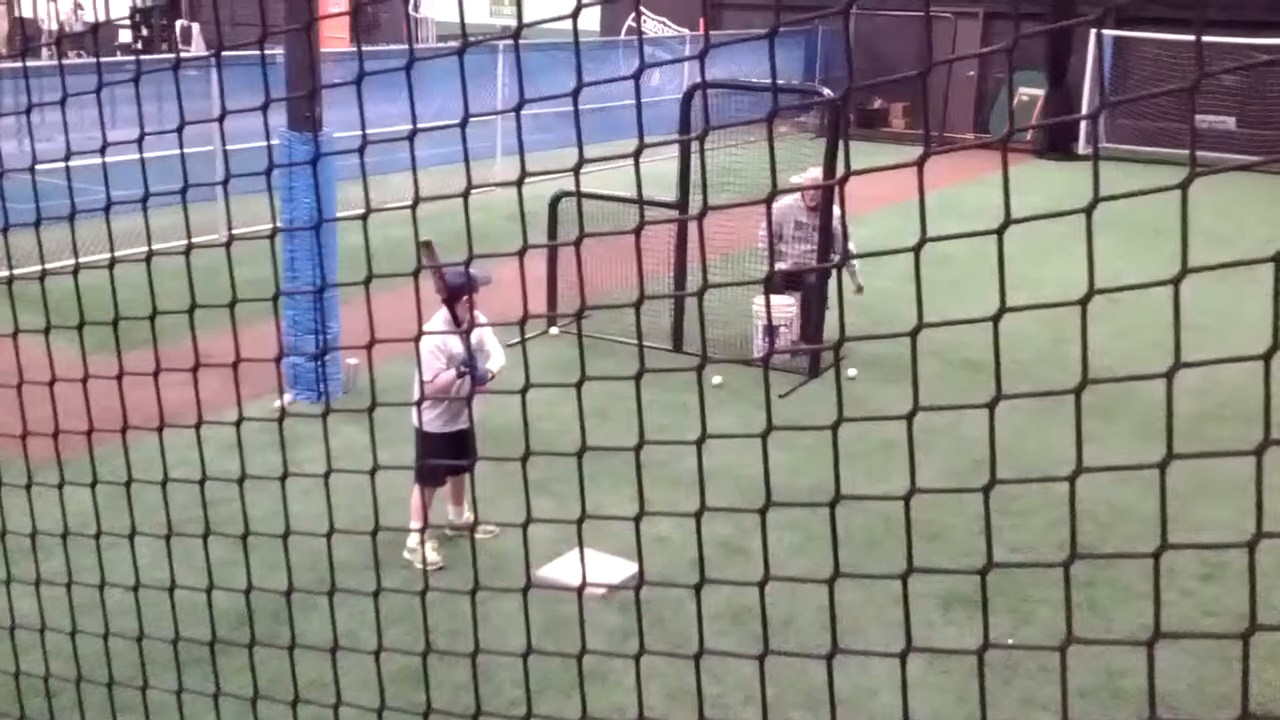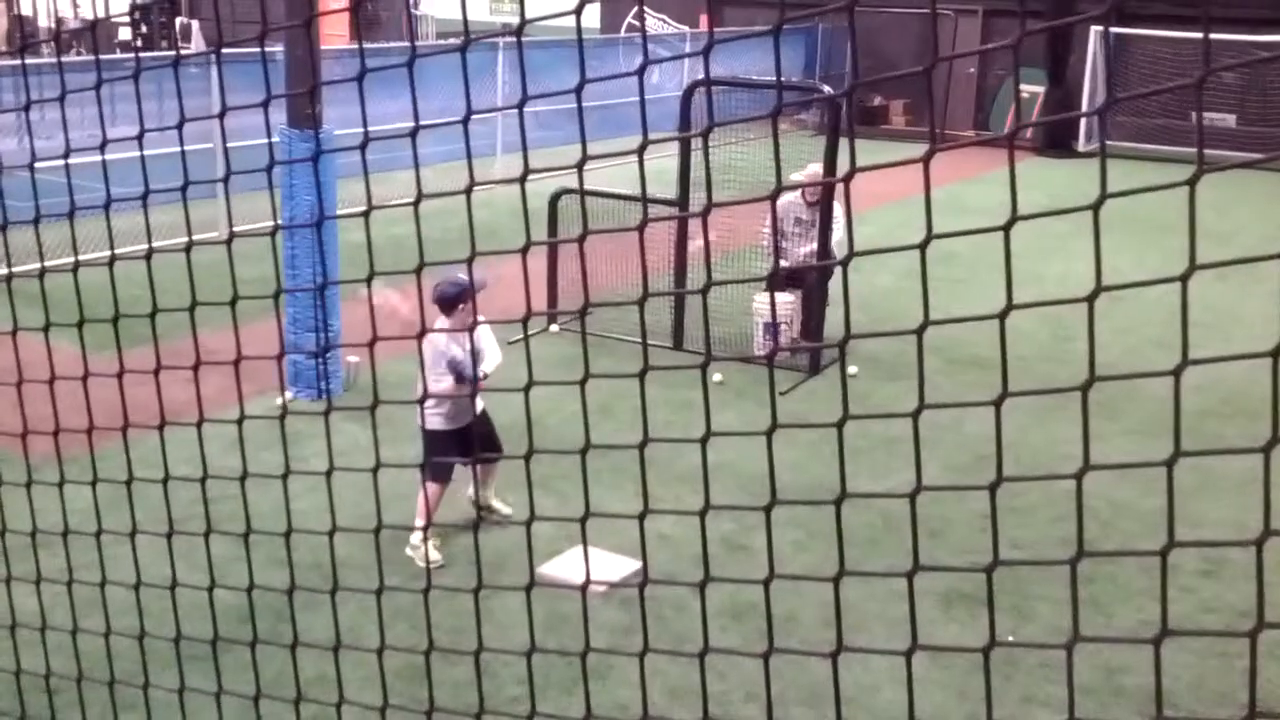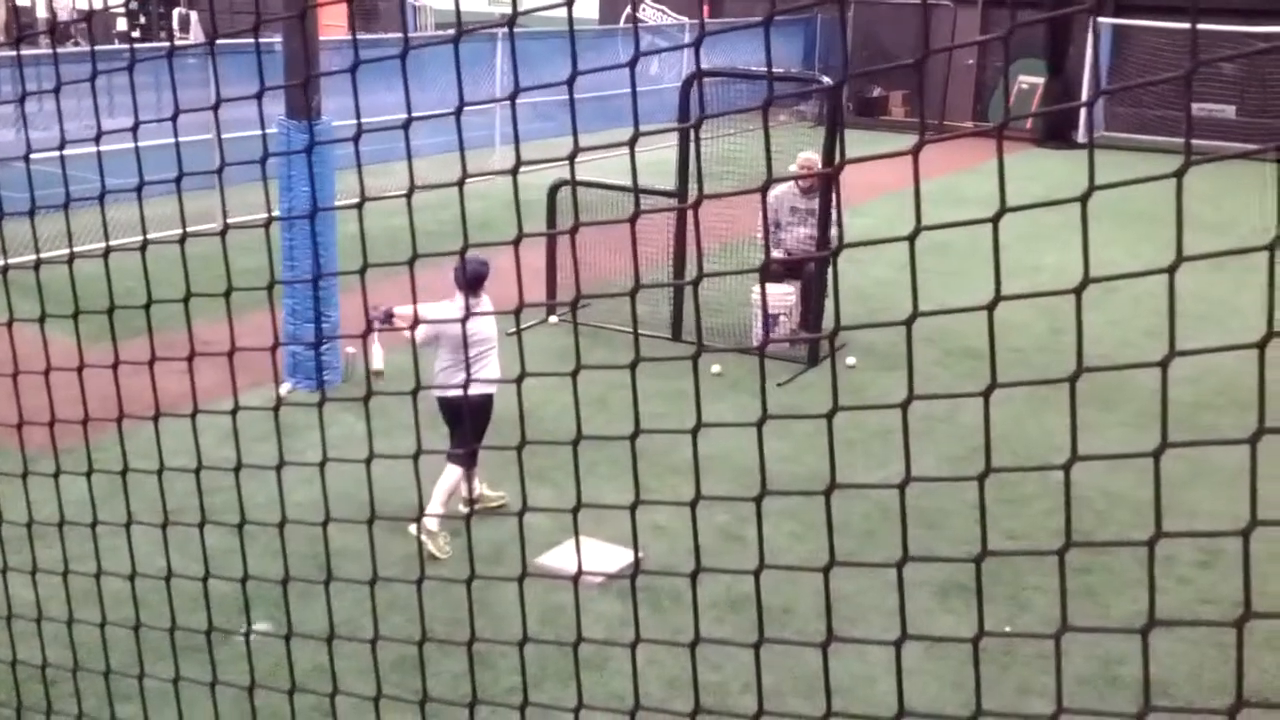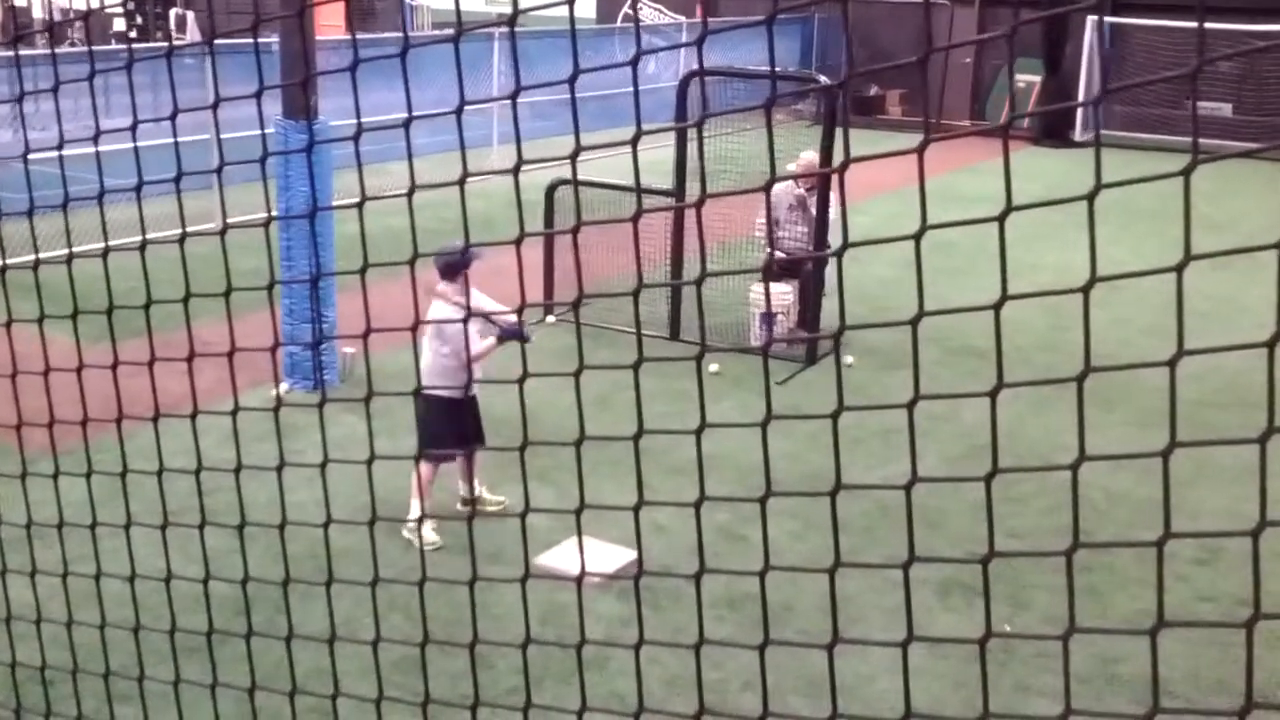
dt=0.7s
person 1, frame 1
left shoulder: (477, 321)
right shoulder: (434, 336)
left elbow: (497, 353)
right elbow: (431, 387)
left wrist: (487, 372)
right wrist: (460, 370)
left hip: (462, 413)
right hip: (434, 421)
left knee: (460, 470)
right knee: (428, 481)
left ankle: (459, 518)
right ankle: (417, 539)
person 1, frame 2
left shoulder: (477, 324)
right shoulder: (437, 343)
left elbow: (493, 355)
right elbow: (445, 391)
left wrist: (479, 374)
right wrist: (462, 379)
left hip: (471, 409)
right hip: (441, 418)
left knee: (491, 455)
right knee: (438, 479)
left ankle: (483, 500)
right ankle: (419, 536)
person 1, frame 3
left shoulder: (442, 316)
right shoulder: (485, 304)
left elbow: (418, 337)
right elbow: (434, 310)
left wrist: (390, 316)
right wrist: (393, 313)
left hip: (446, 392)
right hip: (479, 393)
left knee: (465, 445)
right knee: (461, 456)
left ankle: (472, 492)
right ankle: (430, 520)
person 1, frame 4
left shoulder: (460, 296)
right shoulder: (448, 310)
left elbow: (498, 312)
right elbow: (471, 355)
left wrist: (512, 324)
right wrist: (499, 338)
left hip: (460, 386)
right hip: (438, 390)
left knee: (469, 443)
right knee: (432, 454)
left ankle: (470, 494)
right ankle: (415, 519)
person 2, frame 1
left shoulder: (833, 214)
right shoulder: (783, 206)
left elbow: (845, 248)
right elbow: (766, 237)
left wrist: (856, 279)
right wrist: (776, 262)
left hip: (814, 269)
right hip: (785, 267)
left knee: (813, 285)
right knee: (773, 284)
person 2, frame 2
left shoulder: (832, 209)
right shoulder: (785, 203)
left elbow: (834, 239)
right elbow: (769, 233)
left wrist: (807, 251)
right wrist: (777, 259)
left hip: (816, 266)
right hip: (786, 263)
left knee: (814, 283)
right knee: (774, 281)
left ankle: (811, 338)
person 2, frame 3
left shoulder: (828, 199)
right shoulder: (779, 193)
left elbow: (834, 235)
right elbow: (765, 226)
left wrist: (810, 234)
right wrist: (772, 249)
left hip: (813, 255)
right hip: (784, 253)
left knee: (812, 273)
right knee: (770, 270)
left ankle: (808, 327)
person 2, frame 4
left shoulder: (827, 197)
right shoulder: (778, 191)
right elbow: (764, 224)
left wrist: (805, 207)
right wrist: (770, 249)
left hip: (810, 255)
right hip: (781, 252)
left knee: (811, 272)
right knee: (769, 269)
